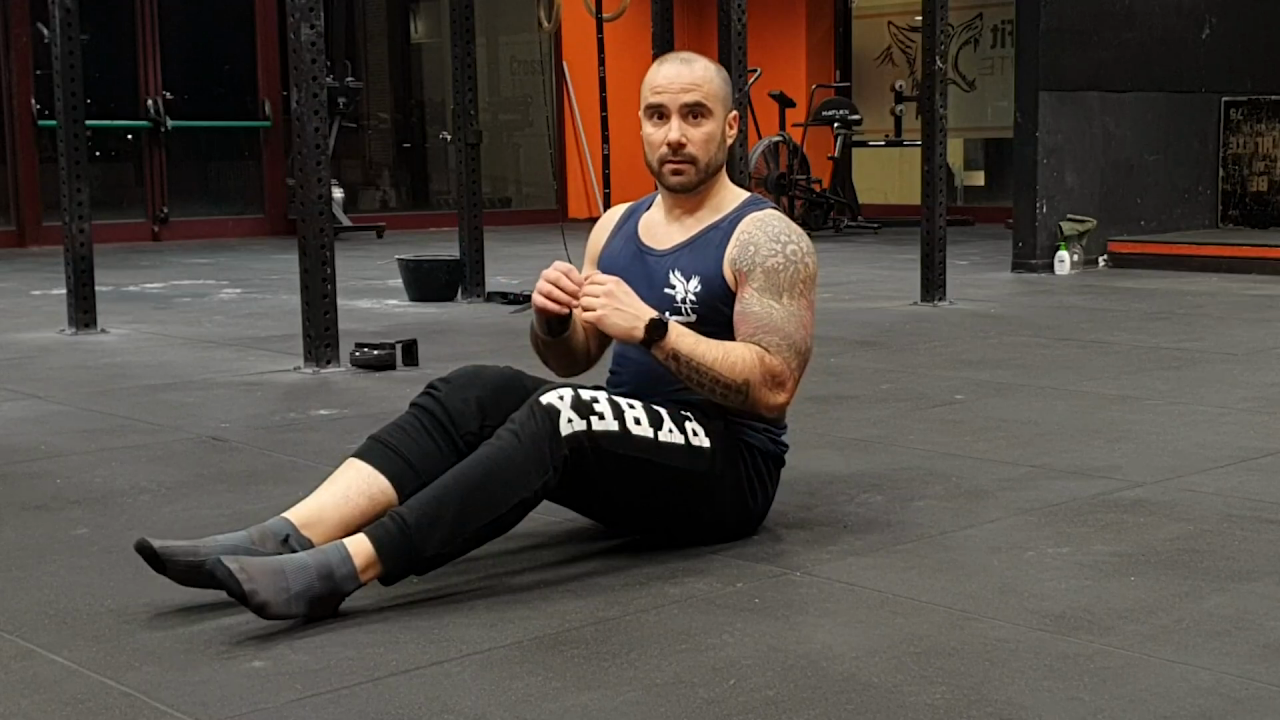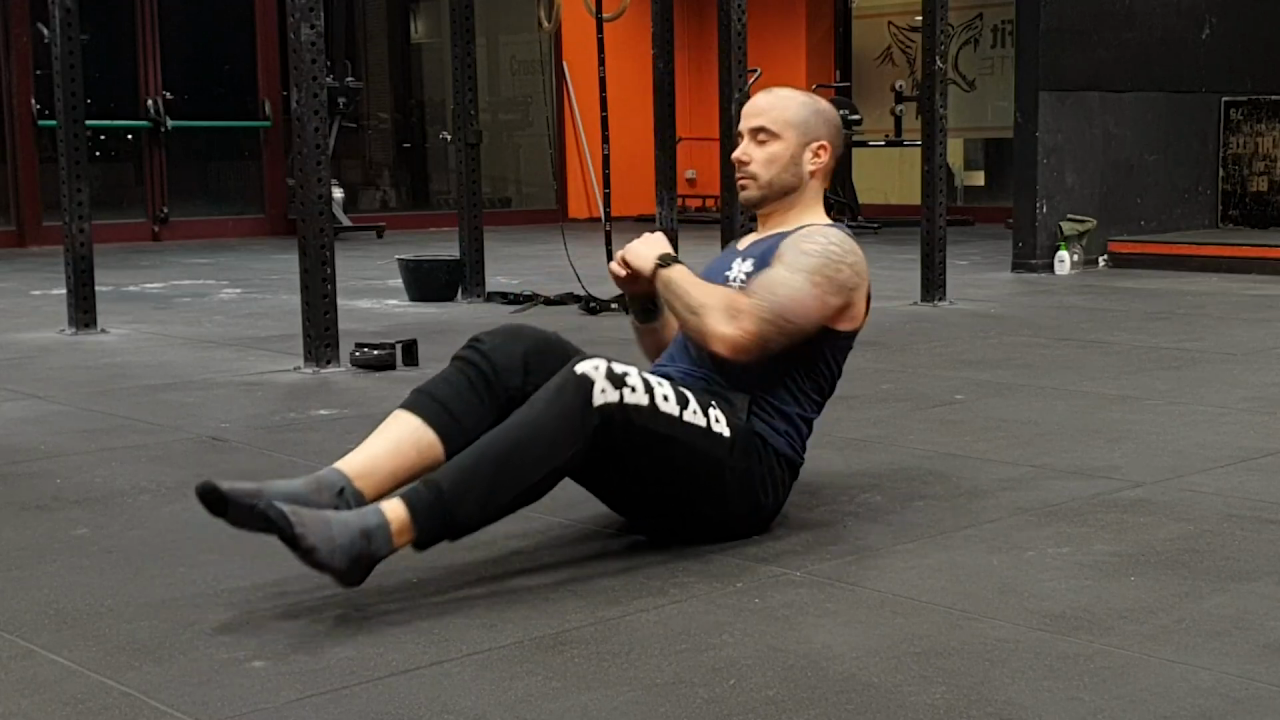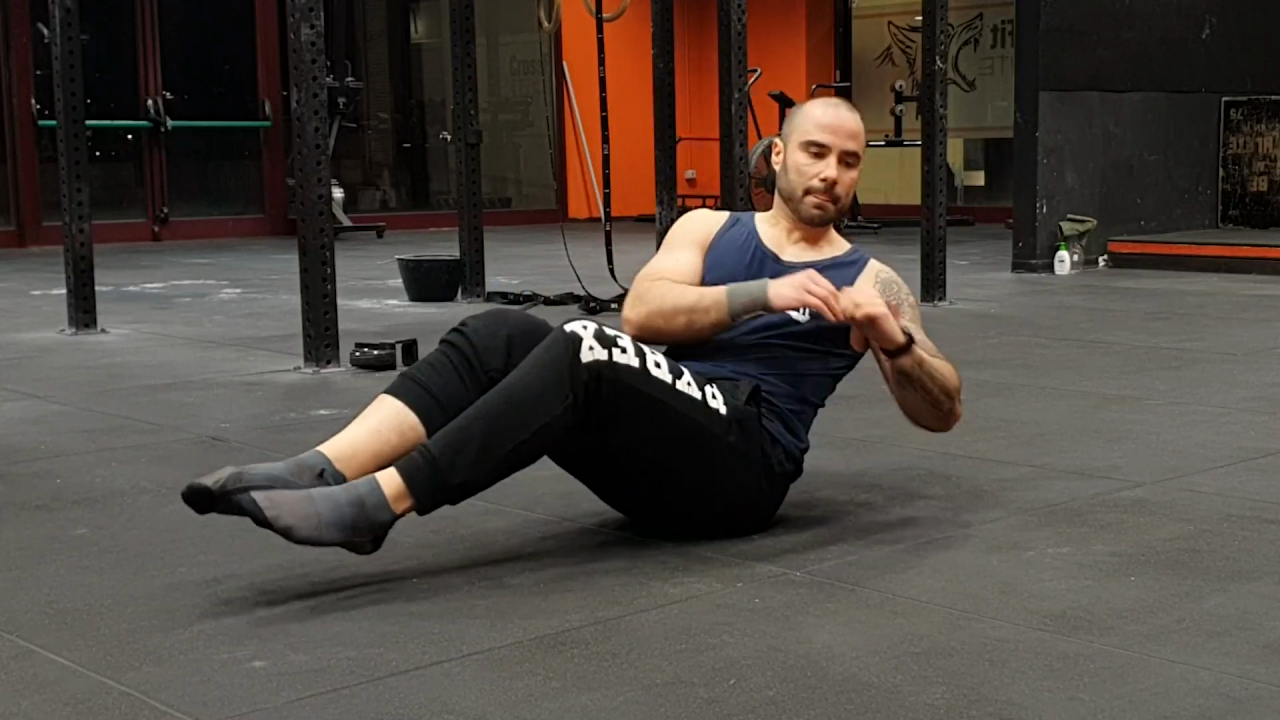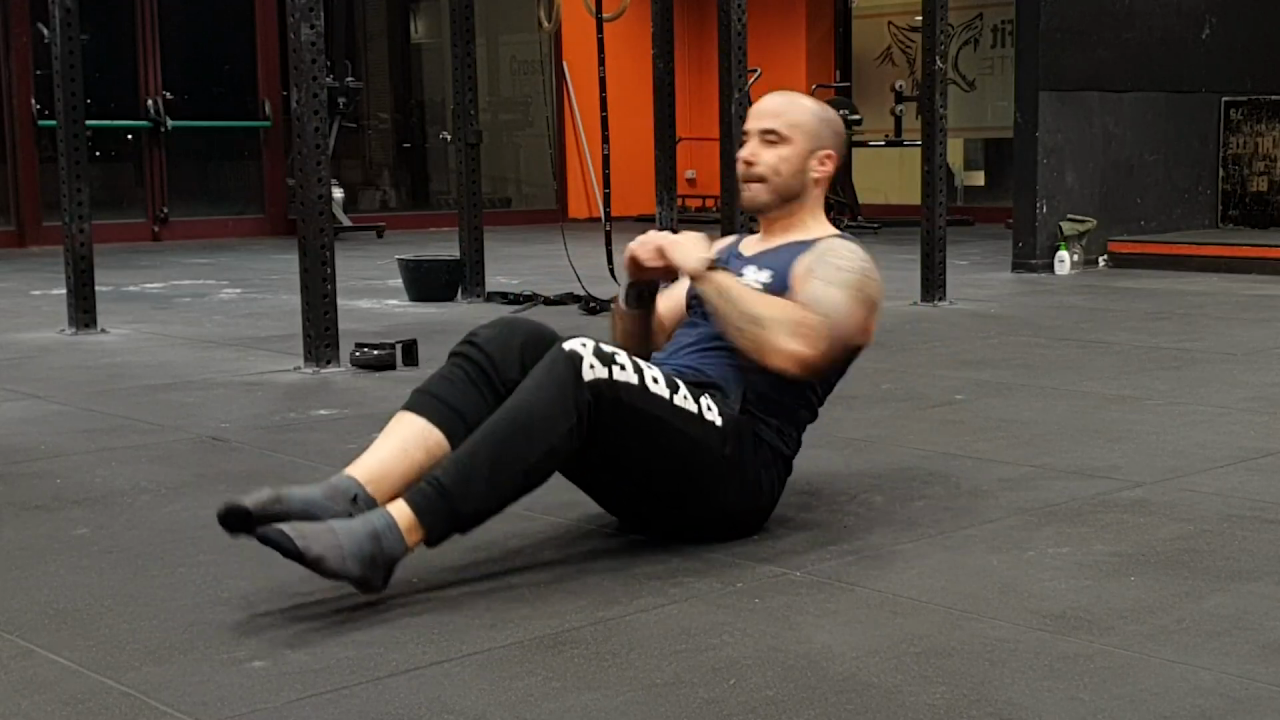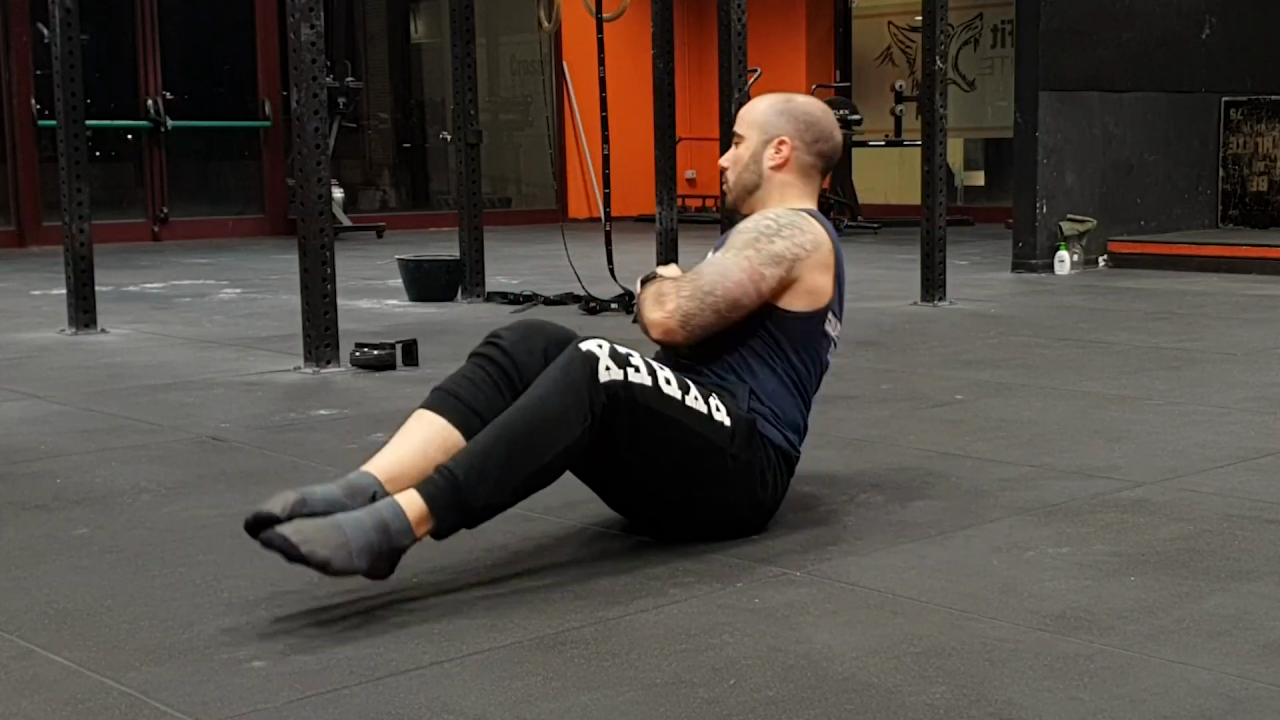
dt=1s
person 1, frame 1
left shoulder: (766, 239)
right shoulder: (617, 225)
left elbow: (773, 388)
right elbow: (570, 361)
left wrist: (648, 327)
right wrist: (551, 315)
left hip: (726, 472)
right hip: (627, 452)
left knee: (561, 417)
right knee: (477, 393)
left ankle: (342, 568)
right ankle: (284, 540)
person 1, frame 2
left shoulder: (826, 253)
right shoulder: (747, 247)
left elbow: (730, 333)
right elbow: (667, 350)
left wrist: (663, 265)
right wrist: (646, 293)
left hip: (736, 473)
right hip: (664, 449)
left knee: (595, 386)
right knee: (515, 350)
left ankle: (374, 532)
right ankle: (332, 491)
person 1, frame 3
left shoulder: (870, 282)
right shoulder: (707, 228)
left elbow: (942, 408)
right elbow: (643, 317)
left wrist: (893, 337)
right wrist: (764, 295)
left hip: (738, 462)
right hip: (652, 446)
left knee: (584, 349)
right knee: (500, 337)
left ankle: (374, 503)
right ankle: (315, 474)
person 1, frame 4
left shoulder: (838, 267)
right shoulder: (729, 248)
left elbow: (789, 350)
right elbow: (642, 345)
left wrist: (705, 270)
right wrist: (646, 277)
left hip: (732, 468)
right hip: (648, 449)
left knee: (583, 366)
right knee: (509, 344)
left ankle: (385, 535)
right ankle: (346, 495)
person 1, frame 5
left shoulder: (785, 232)
right shoulder: (775, 238)
left elbow: (670, 321)
left wrist: (662, 284)
right wrist: (670, 292)
left hip: (736, 468)
right hip: (663, 451)
left knee: (597, 366)
right knee: (532, 346)
left ankle: (393, 526)
right ankle: (363, 492)
